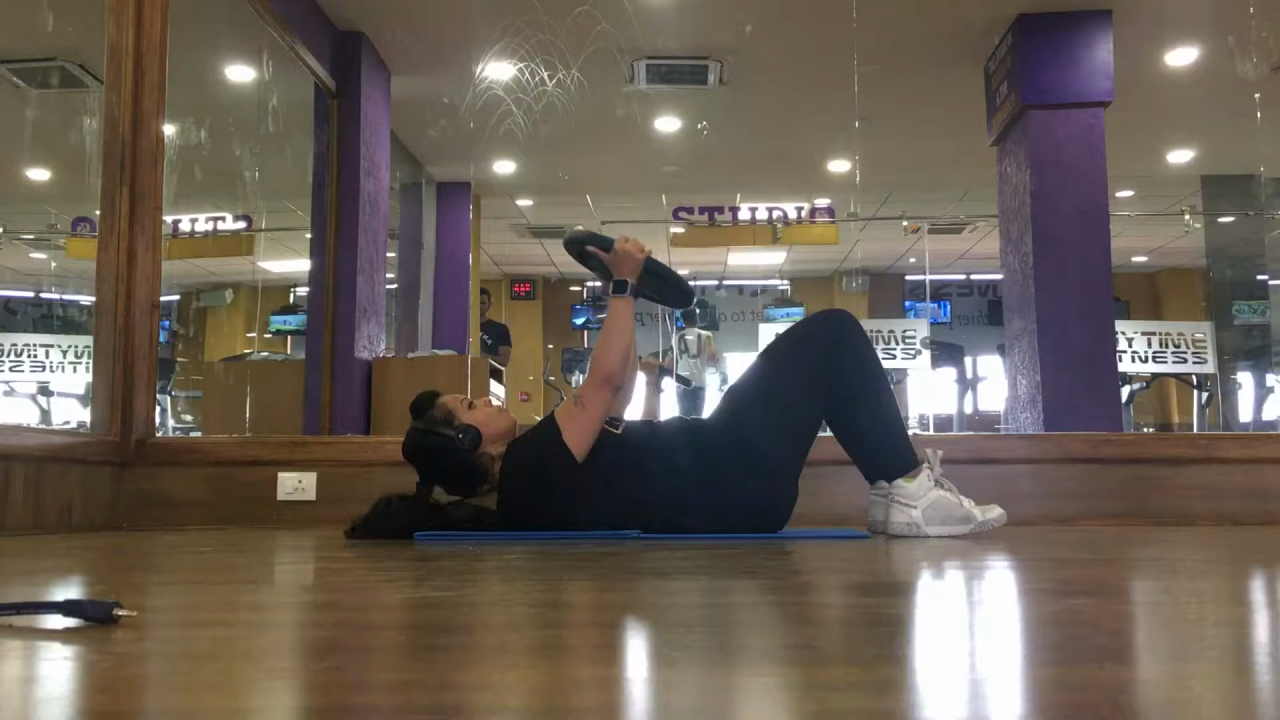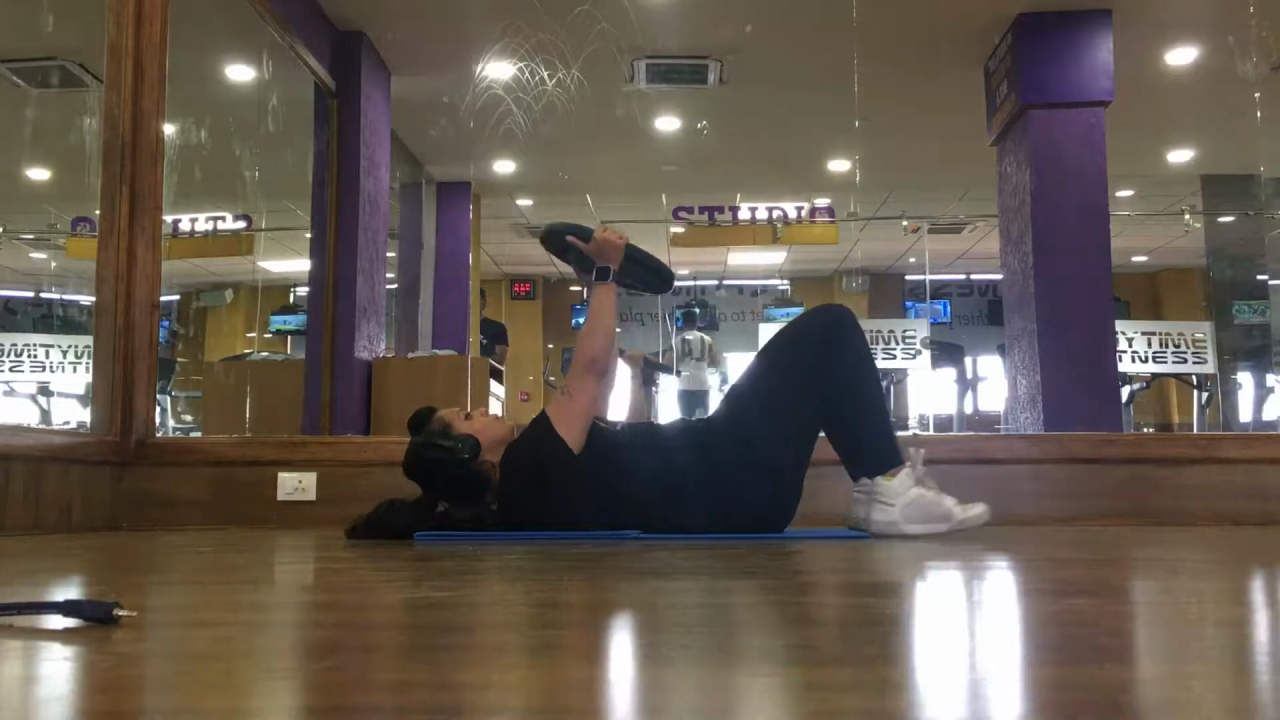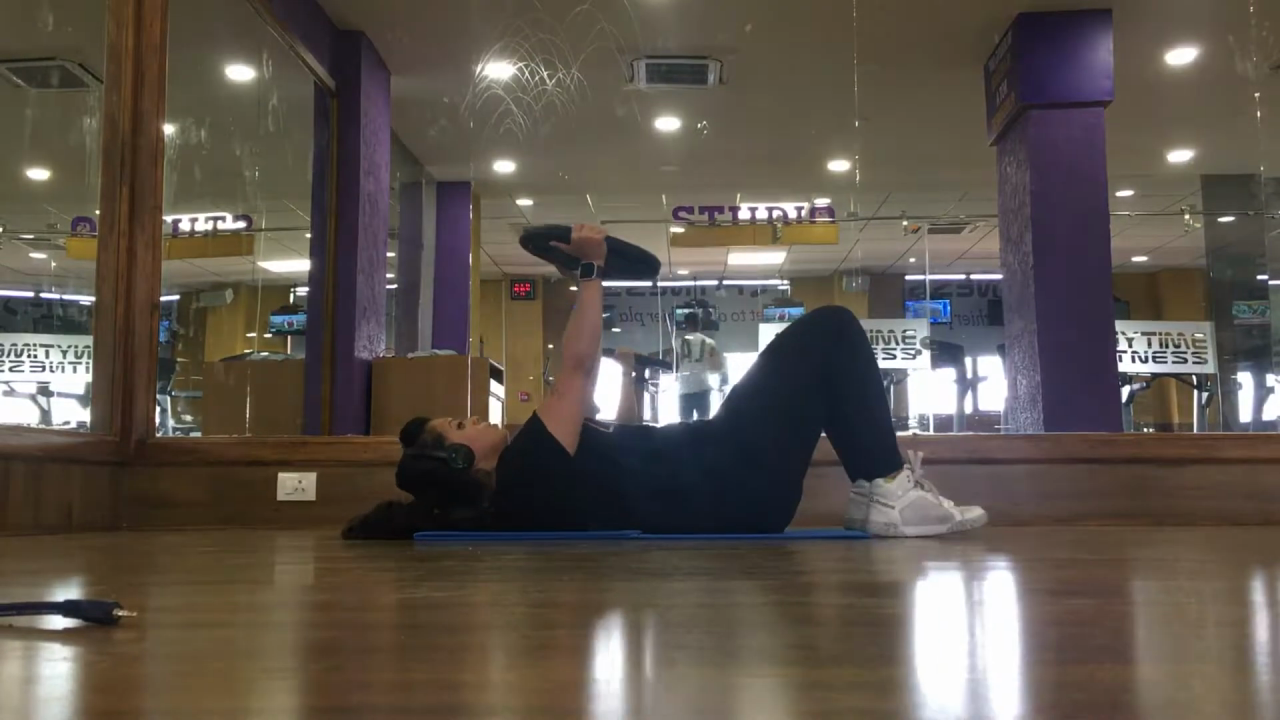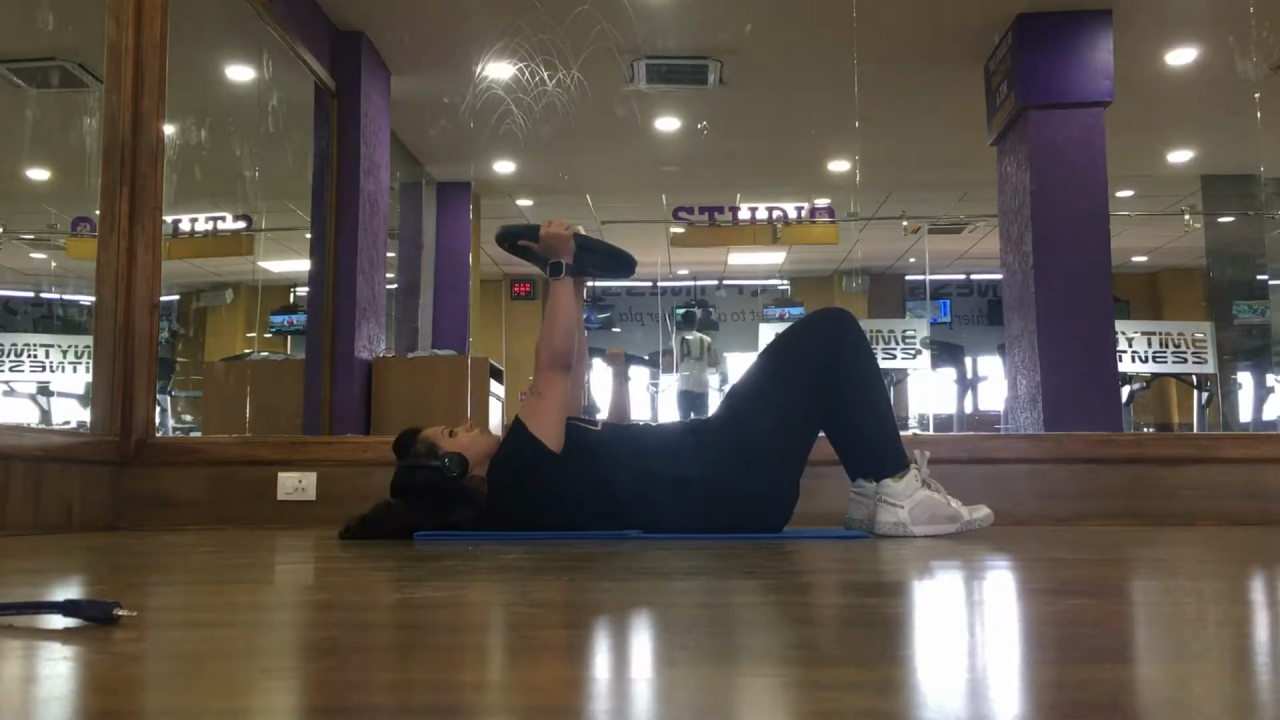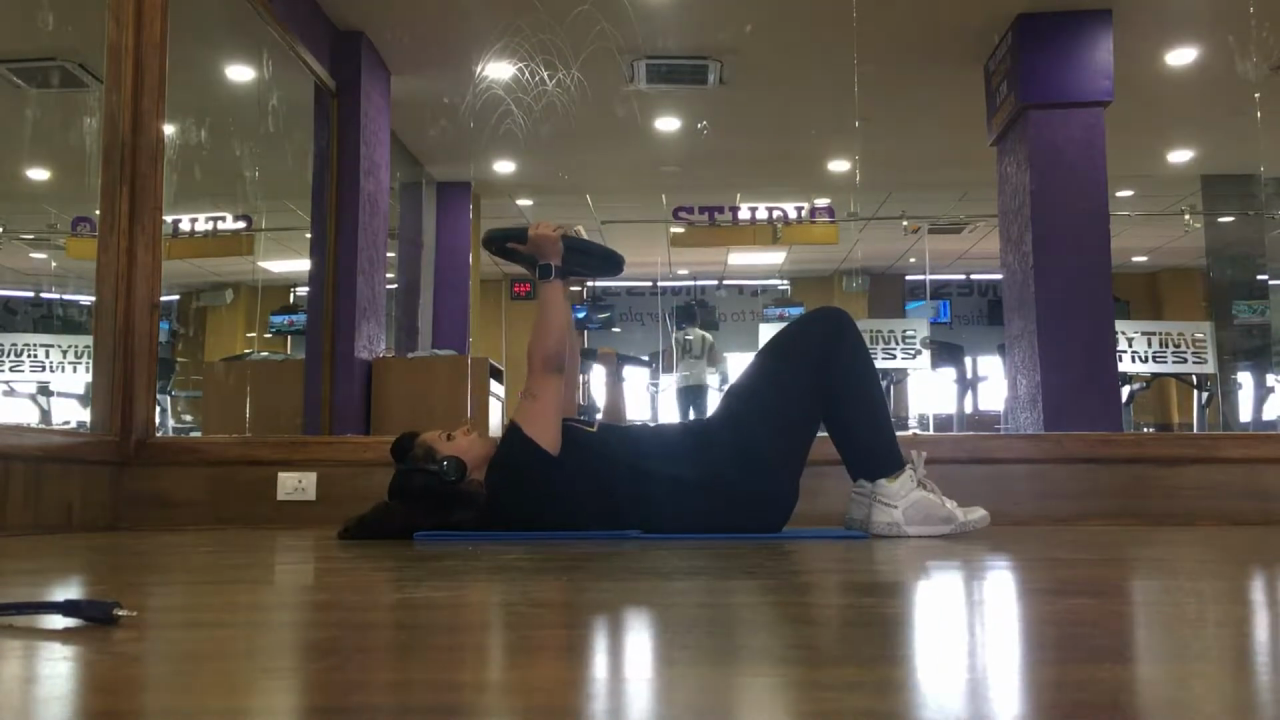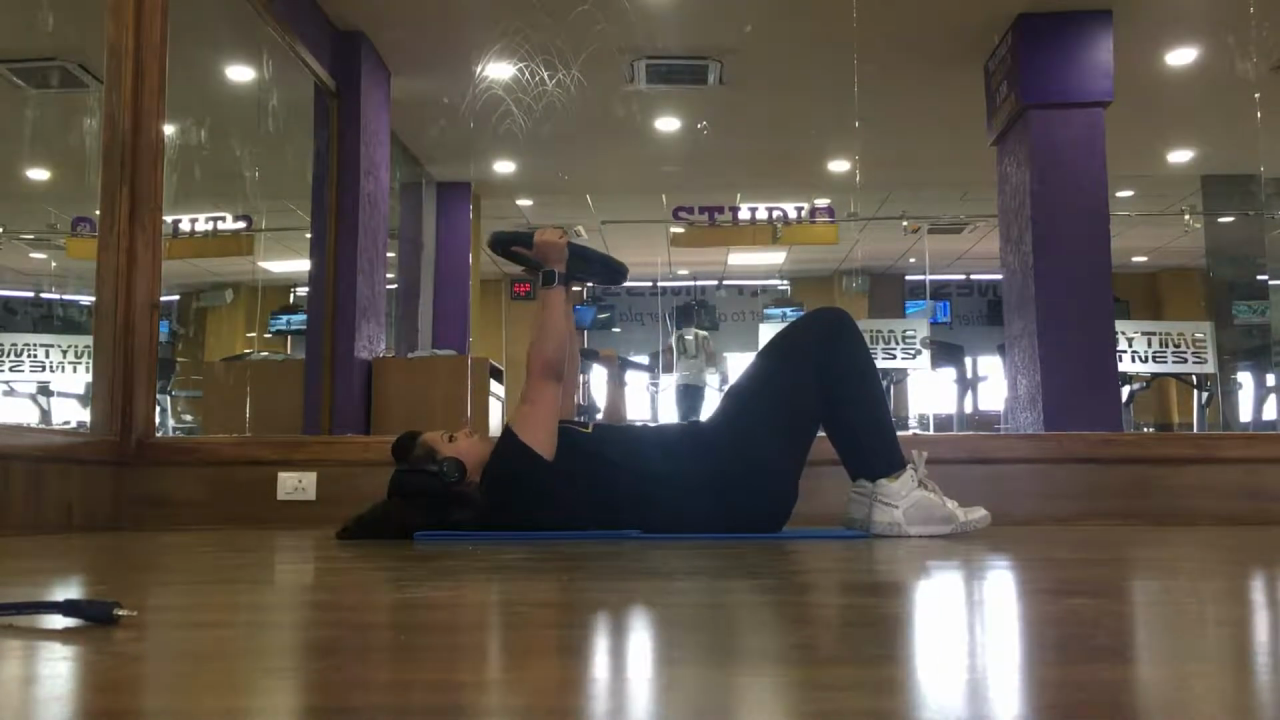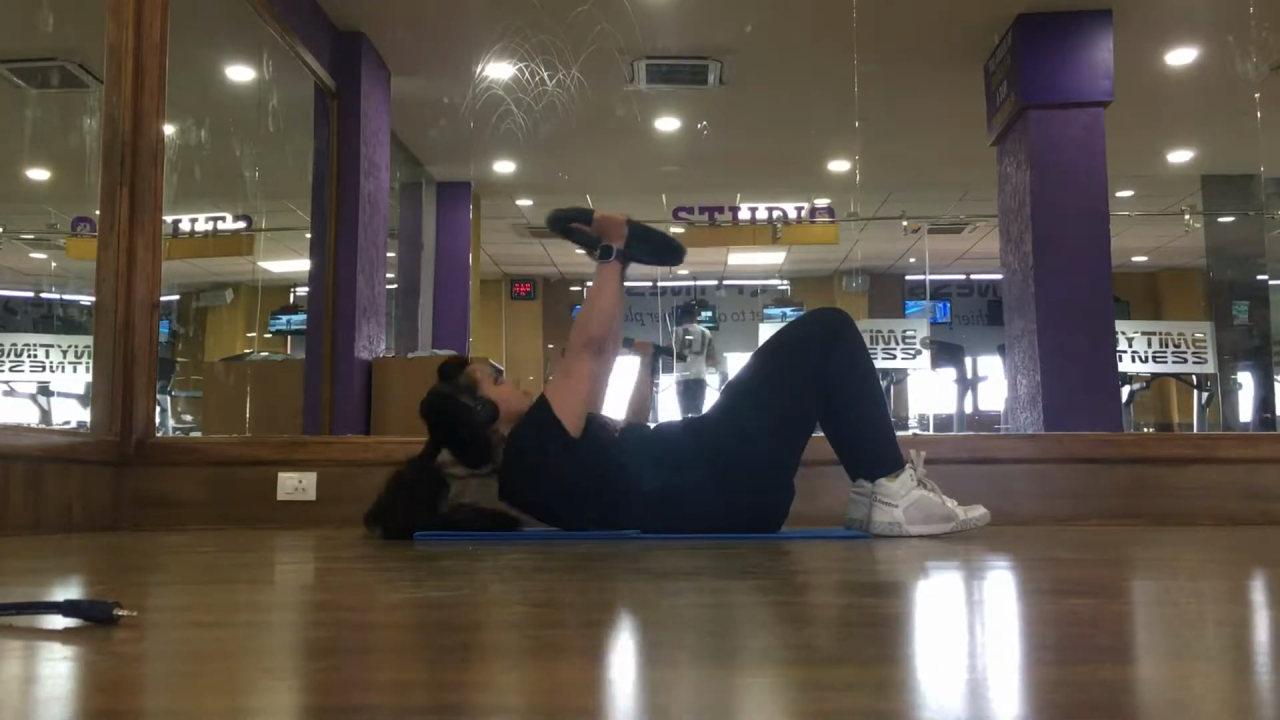
dt=0.4s
person 1, frame 1
left shoulder: (521, 485)
right shoulder: (531, 467)
right elbow: (603, 384)
left wrist: (650, 383)
right wrist: (623, 284)
left hip: (720, 486)
right hip: (735, 486)
left knee: (823, 354)
right knee: (833, 331)
left ankle: (892, 491)
right ankle: (910, 492)
person 1, frame 2
left shoulder: (520, 489)
right shoulder: (533, 466)
right elbow: (589, 372)
right wrist: (605, 273)
left hip: (719, 481)
right hip: (738, 484)
left knee: (820, 342)
right knee: (830, 326)
left ankle: (873, 489)
right ankle: (892, 492)
person 1, frame 3
left shoulder: (518, 488)
right shoulder: (526, 472)
right elbow: (575, 370)
left wrist: (626, 368)
right wrist: (592, 270)
left hip: (719, 480)
right hip: (736, 486)
left knee: (820, 342)
right knee: (831, 329)
left ankle: (872, 492)
right ankle: (891, 493)
person 1, frame 4
left shoulder: (512, 488)
right shoulder: (518, 473)
left elbow: (583, 416)
right elbow: (553, 369)
left wrist: (590, 325)
right wrist: (561, 267)
left hip: (715, 476)
right hip: (732, 486)
left knee: (821, 348)
right knee: (830, 331)
left ankle: (876, 491)
right ankle: (897, 494)
person 1, frame 5
left shoulder: (512, 487)
right shoulder: (517, 478)
left elbow: (560, 395)
right elbow: (546, 372)
left wrist: (562, 292)
right wrist: (549, 267)
left hip: (712, 478)
right hip: (729, 487)
left knee: (819, 342)
right knee: (827, 330)
left ankle: (879, 489)
right ankle: (892, 495)
person 1, frame 6
left shoulder: (507, 490)
right shoulder: (512, 482)
left elbow: (559, 403)
right elbow: (545, 377)
left wrist: (575, 314)
right wrist: (554, 275)
left hip: (711, 475)
right hip: (728, 488)
left knee: (818, 342)
right knee: (827, 331)
left ankle: (879, 488)
right ankle: (892, 494)
person 1, frame 7
left shoulder: (523, 461)
right shoulder: (533, 444)
right elbow: (588, 347)
left wrist: (646, 371)
right wrist: (612, 253)
left hip: (703, 497)
right hip: (722, 493)
left knee: (815, 351)
right knee: (828, 330)
left ankle: (876, 490)
right ankle: (892, 493)
